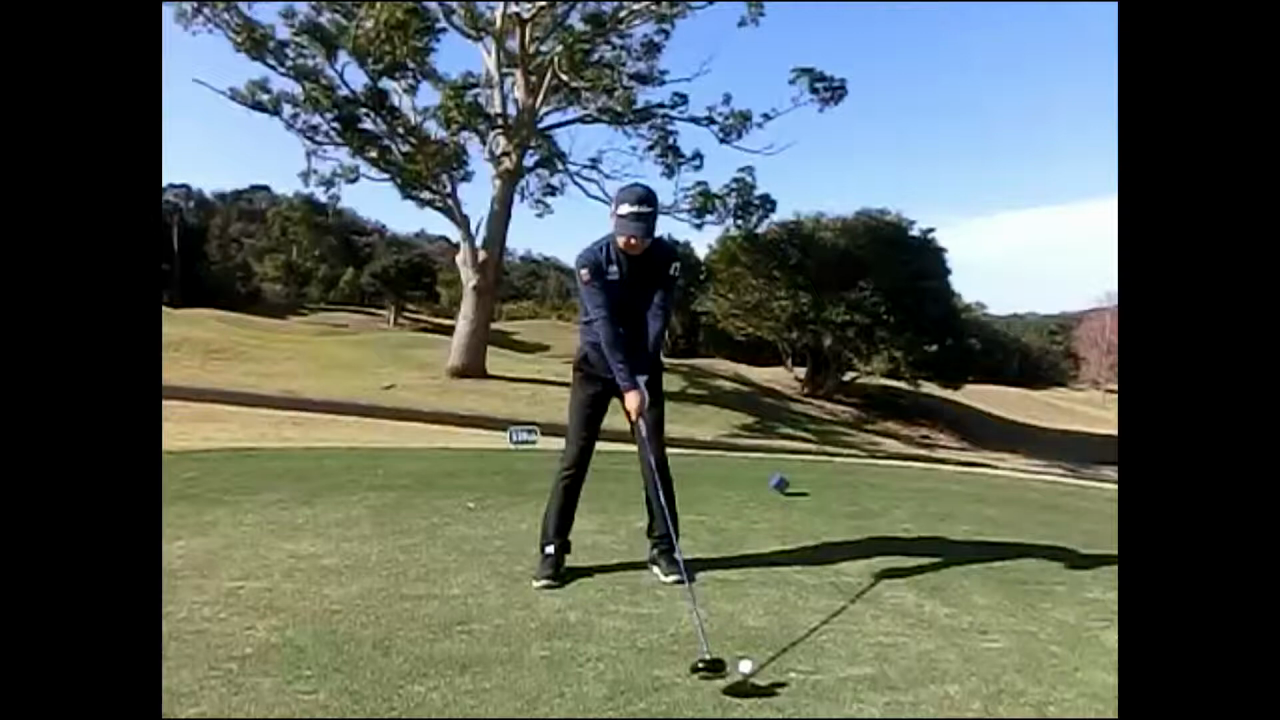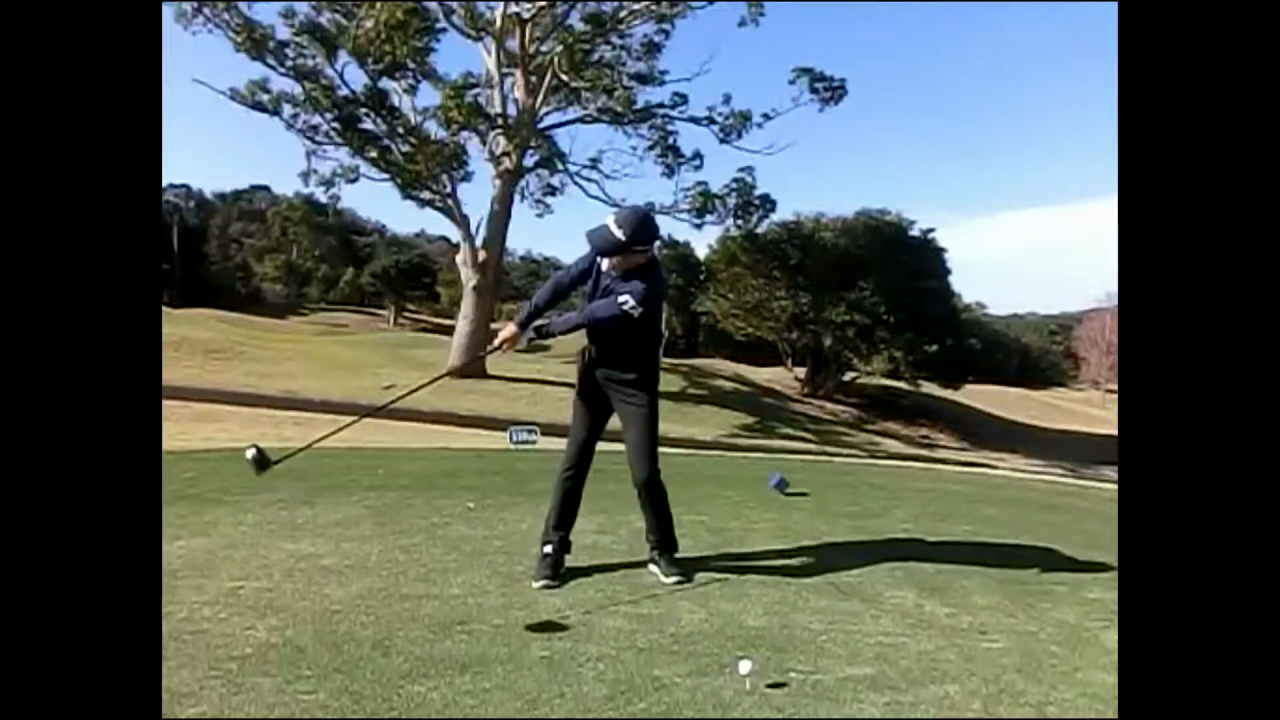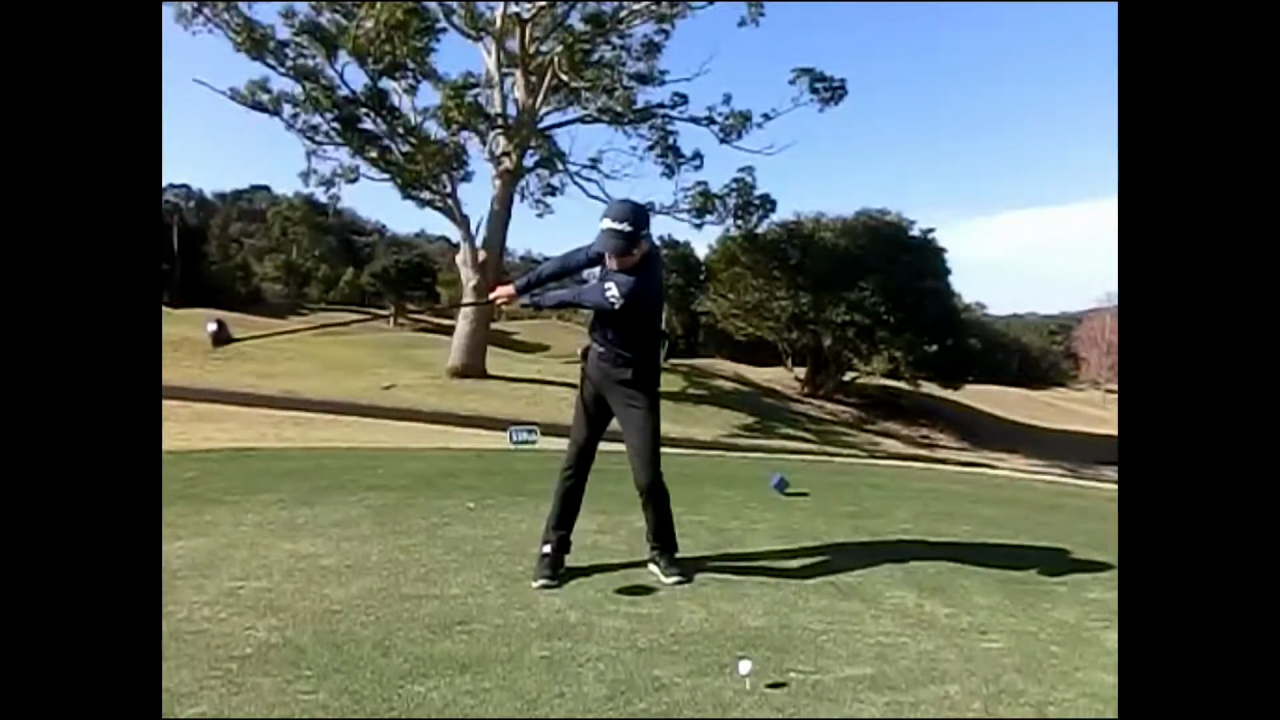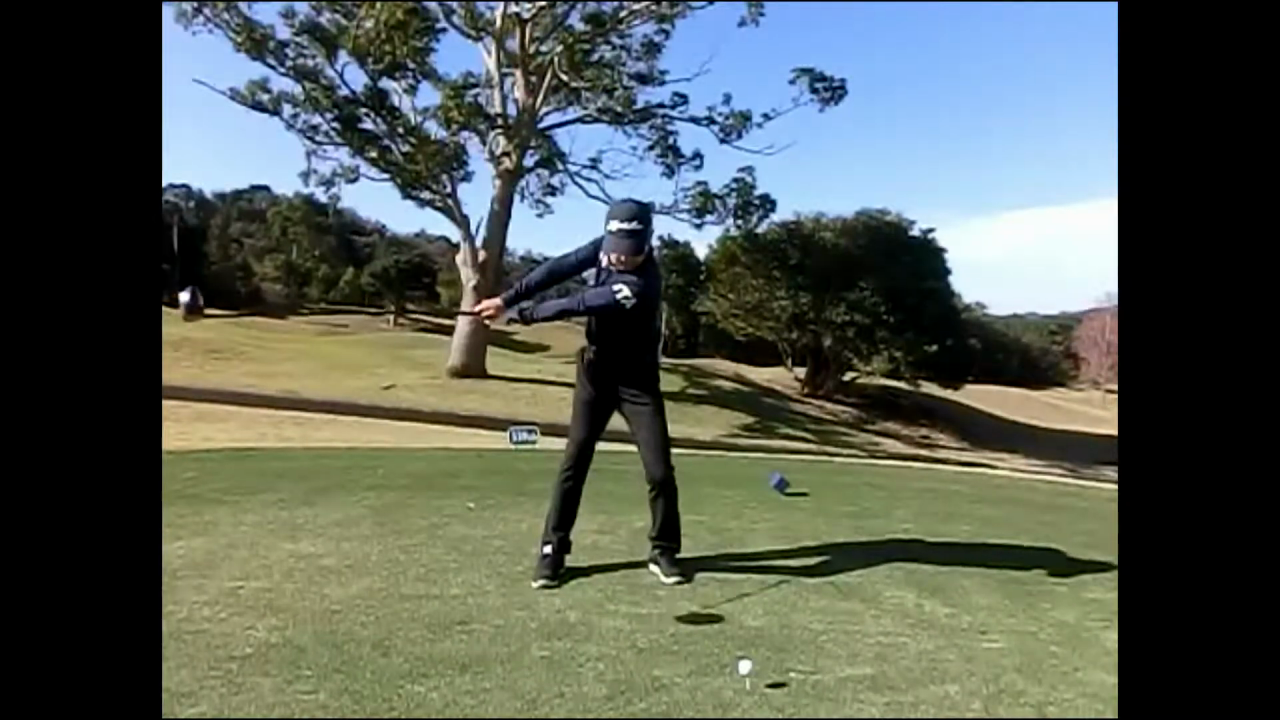
dt=1s
person 1, frame 1
left shoulder: (666, 258)
right shoulder: (591, 260)
left elbow: (657, 319)
right elbow: (604, 325)
left wrist: (641, 378)
right wrist: (626, 385)
left hip: (644, 366)
right hip: (595, 365)
left knee: (655, 460)
right knee: (575, 458)
left ankle: (662, 548)
right ankle: (552, 549)
person 1, frame 2
left shoulder: (645, 287)
right shoulder: (609, 250)
left elbow: (589, 317)
right elbow: (565, 280)
left wrist: (539, 330)
right wrist: (520, 321)
left hip: (633, 377)
right hip: (595, 365)
left knee: (644, 471)
right knee: (574, 461)
left ankle: (662, 550)
right ankle: (553, 549)
person 1, frame 3
left shoulder: (636, 286)
right shoulder: (620, 248)
left elbow: (576, 297)
right elbow: (572, 261)
left wrist: (531, 298)
right wrist: (518, 285)
left hip: (632, 379)
right hip: (597, 365)
left knee: (647, 475)
right knee: (576, 461)
left ankle: (662, 552)
right ankle: (553, 548)
person 1, frame 4
left shoulder: (640, 285)
right shoulder: (606, 246)
left elbow: (577, 305)
right elbow: (557, 270)
left wrist: (521, 314)
right wrist: (506, 299)
left hip: (635, 378)
right hip: (595, 368)
left knee: (660, 472)
right knee: (574, 462)
left ankle: (663, 552)
right ankle: (553, 549)
